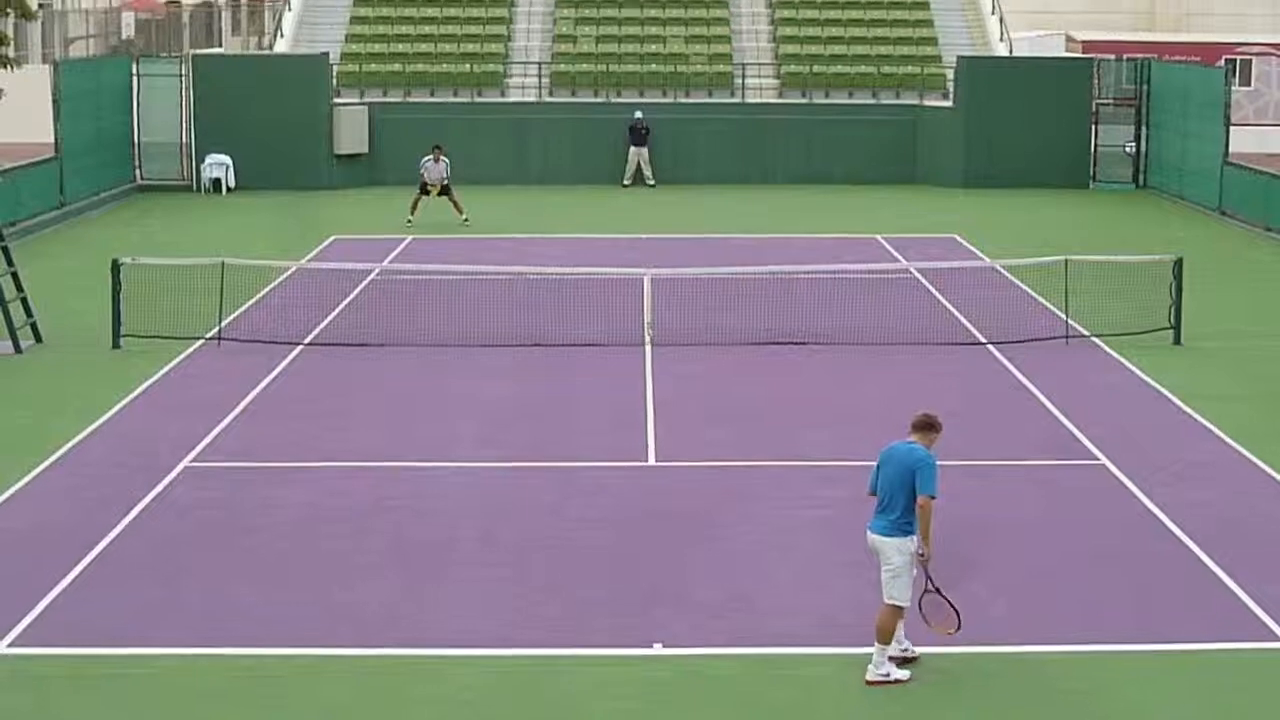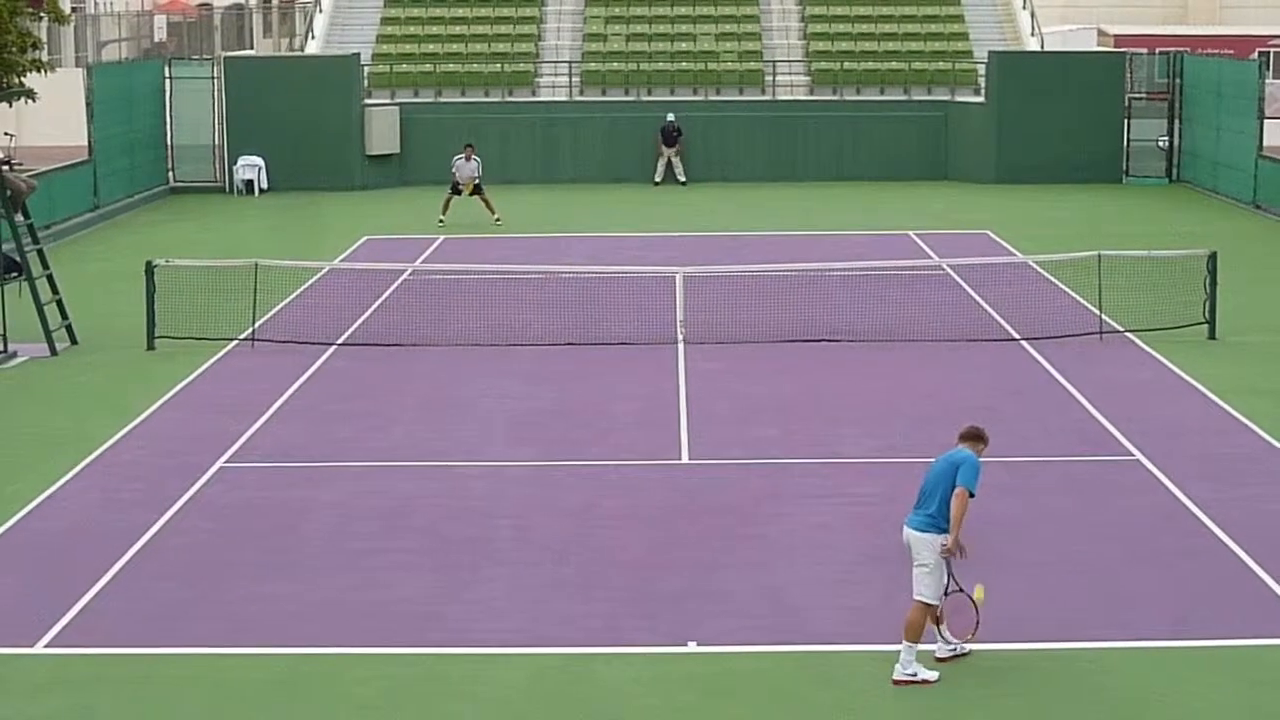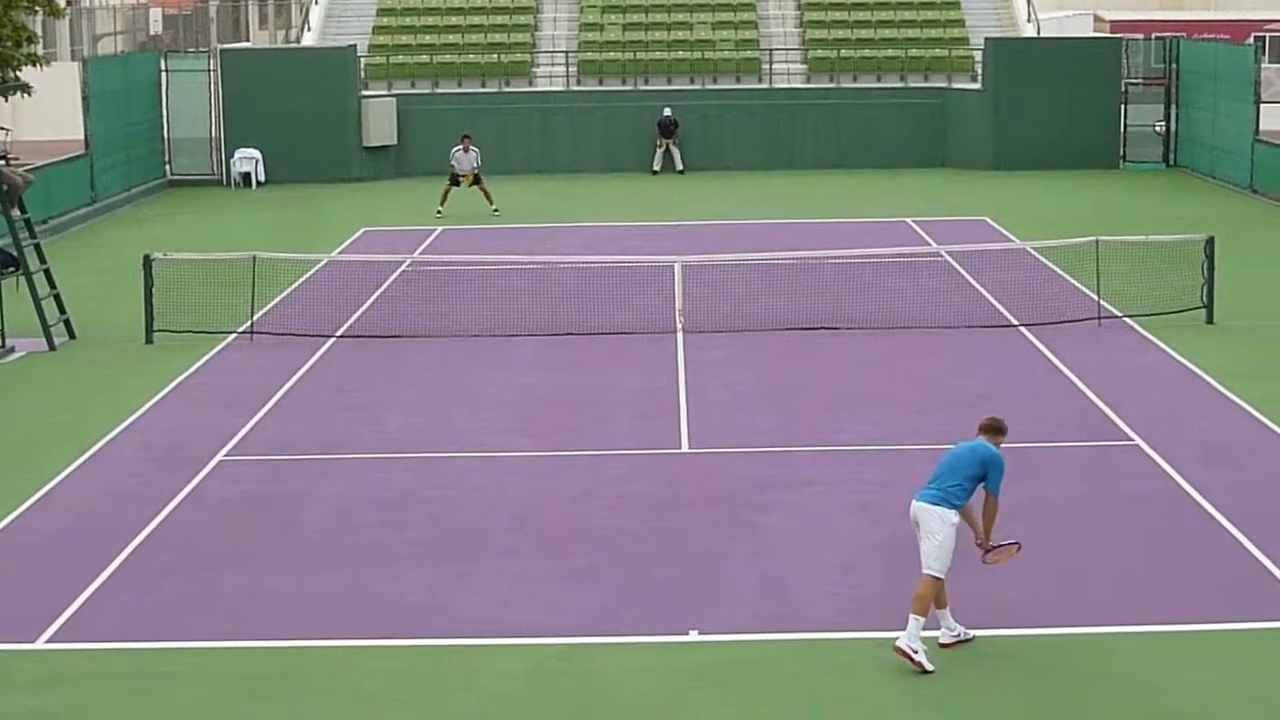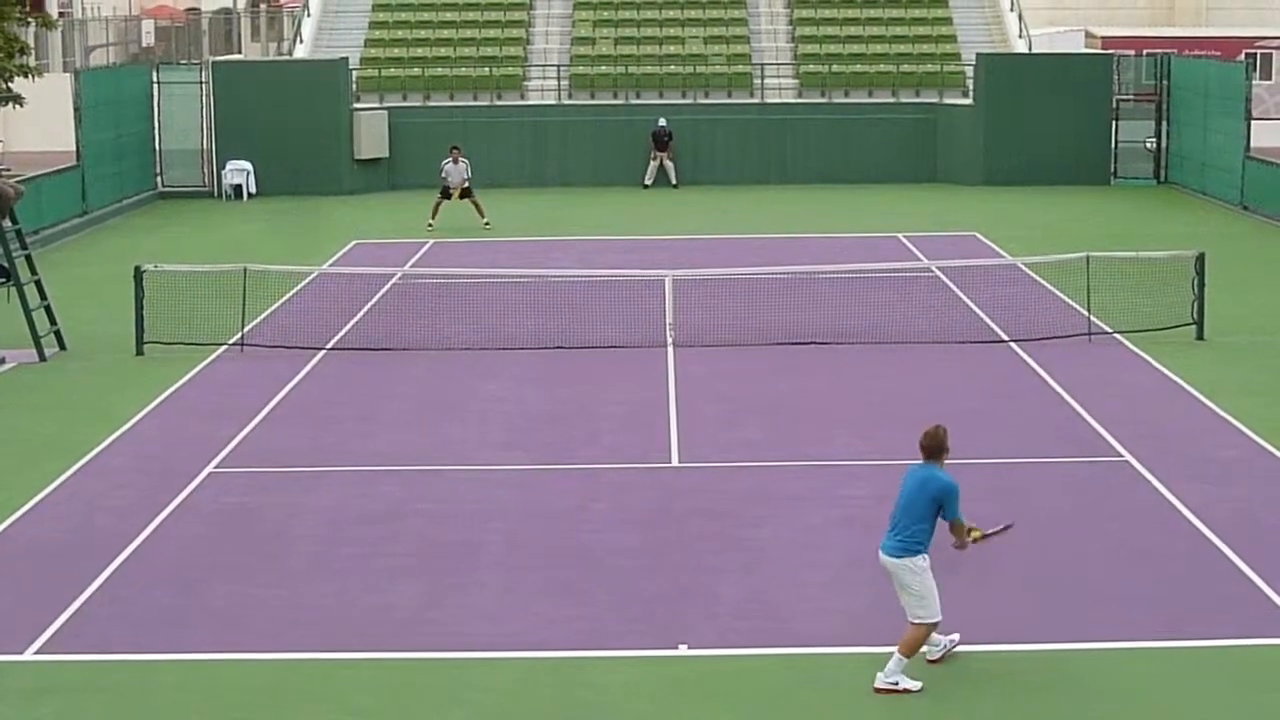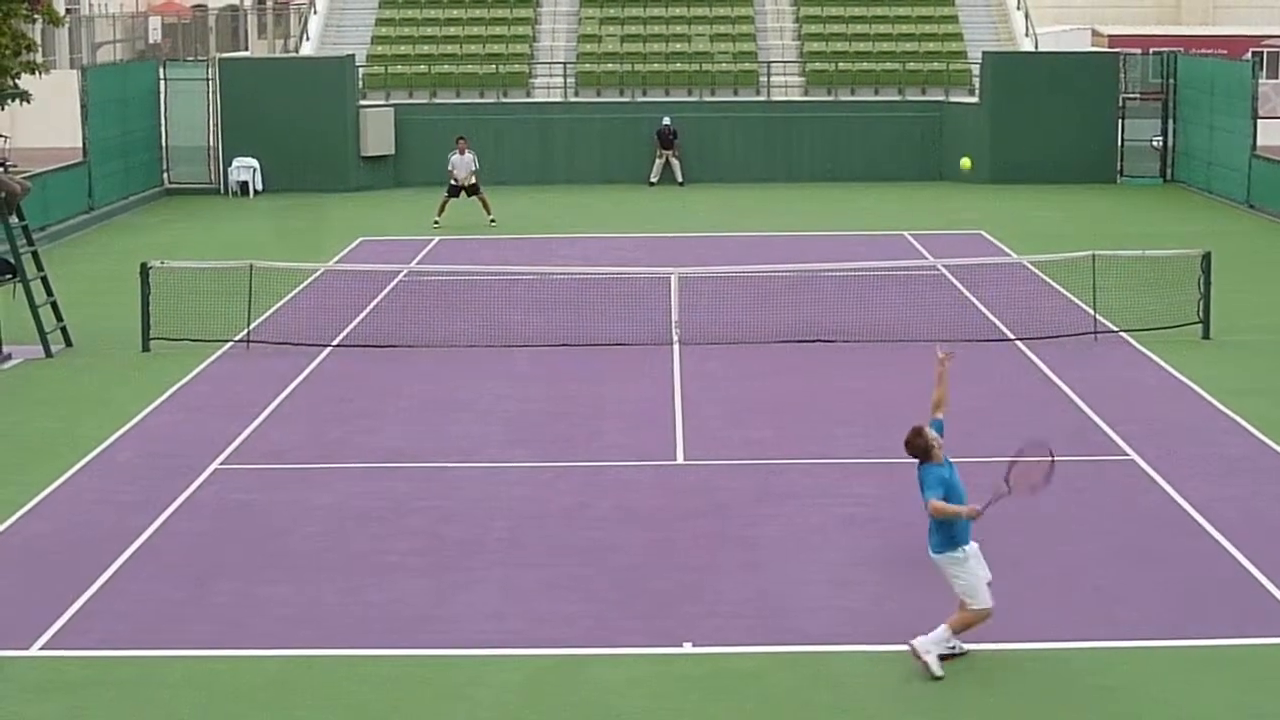
dt=1s
person 1, frame 1
left shoulder: (888, 451)
right shoulder: (924, 458)
left elbow: (873, 491)
right elbow: (923, 503)
right wrist: (925, 542)
left hip: (878, 530)
right hip: (897, 538)
left knee: (898, 595)
right knee: (893, 602)
left ankle: (898, 645)
right ankle: (878, 667)
person 1, frame 2
left shoulder: (944, 459)
right shoulder: (970, 460)
right elbow: (959, 496)
left wrist: (951, 538)
right wrist: (953, 536)
left hip: (915, 527)
right hip: (929, 535)
left knee: (934, 592)
right knee: (924, 600)
left ankle: (946, 645)
right ankle: (905, 667)
person 1, frame 3
left shoulder: (961, 449)
right shoulder: (994, 457)
right elbow: (991, 502)
left wrist: (977, 531)
right wrist: (986, 537)
left hip: (920, 504)
right hip: (939, 512)
left knee: (936, 573)
right knee: (932, 576)
left ankle: (949, 629)
right ankle: (910, 639)
person 1, frame 4
left shoulder: (913, 473)
right shoulder: (946, 483)
right elbow: (954, 525)
left wrist: (961, 525)
right wrist: (962, 540)
left hip: (890, 550)
right hip: (908, 557)
left knee: (921, 611)
right knee: (926, 620)
left ankle: (936, 646)
right ankle: (889, 676)
person 1, frame 5
left shoulder: (932, 456)
right shoulder: (933, 475)
left elbow: (938, 407)
right elbow: (934, 507)
left wrist: (941, 369)
right wrist: (963, 511)
left hip: (961, 545)
right hip: (951, 551)
left knee: (980, 586)
right knee: (979, 610)
left ankle: (946, 643)
right ankle: (928, 643)
